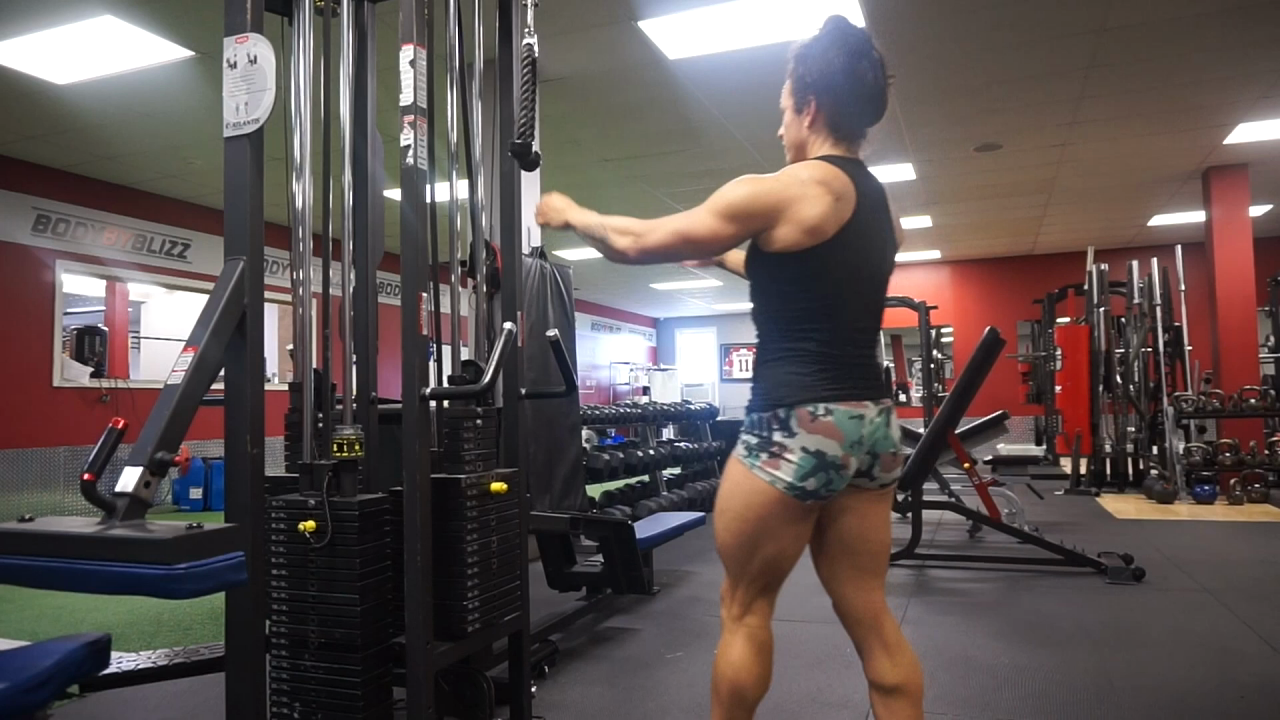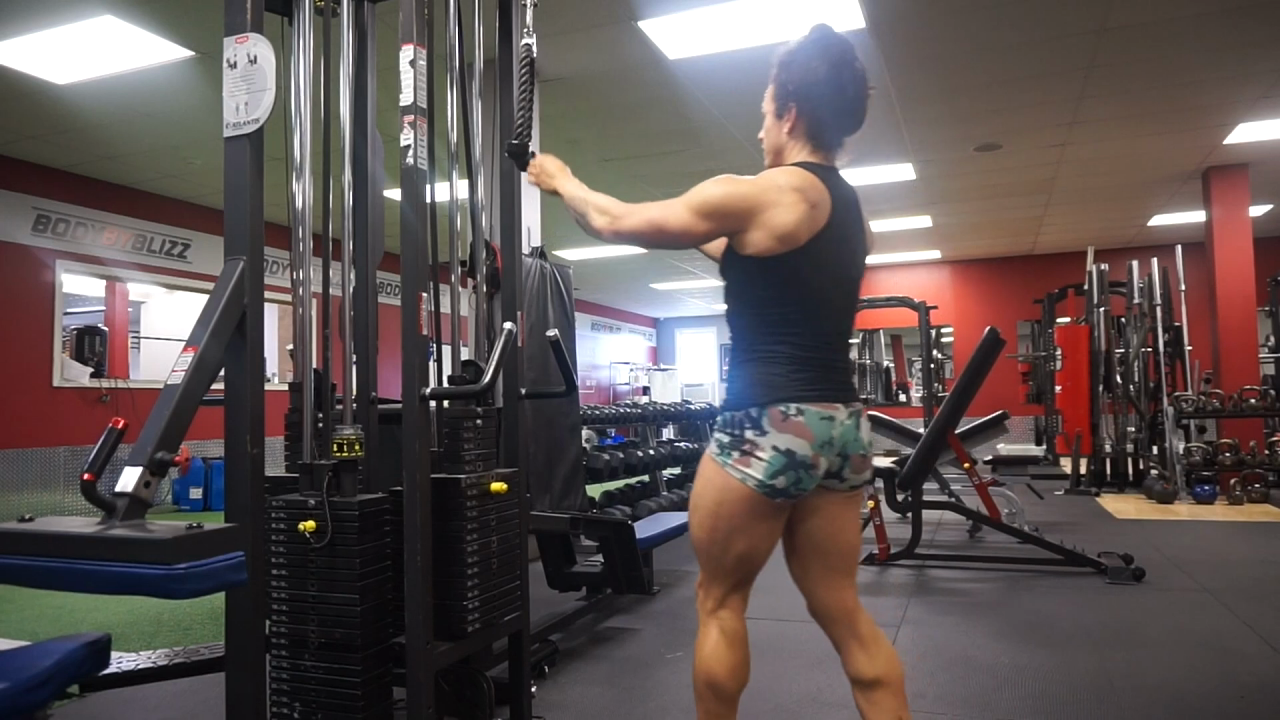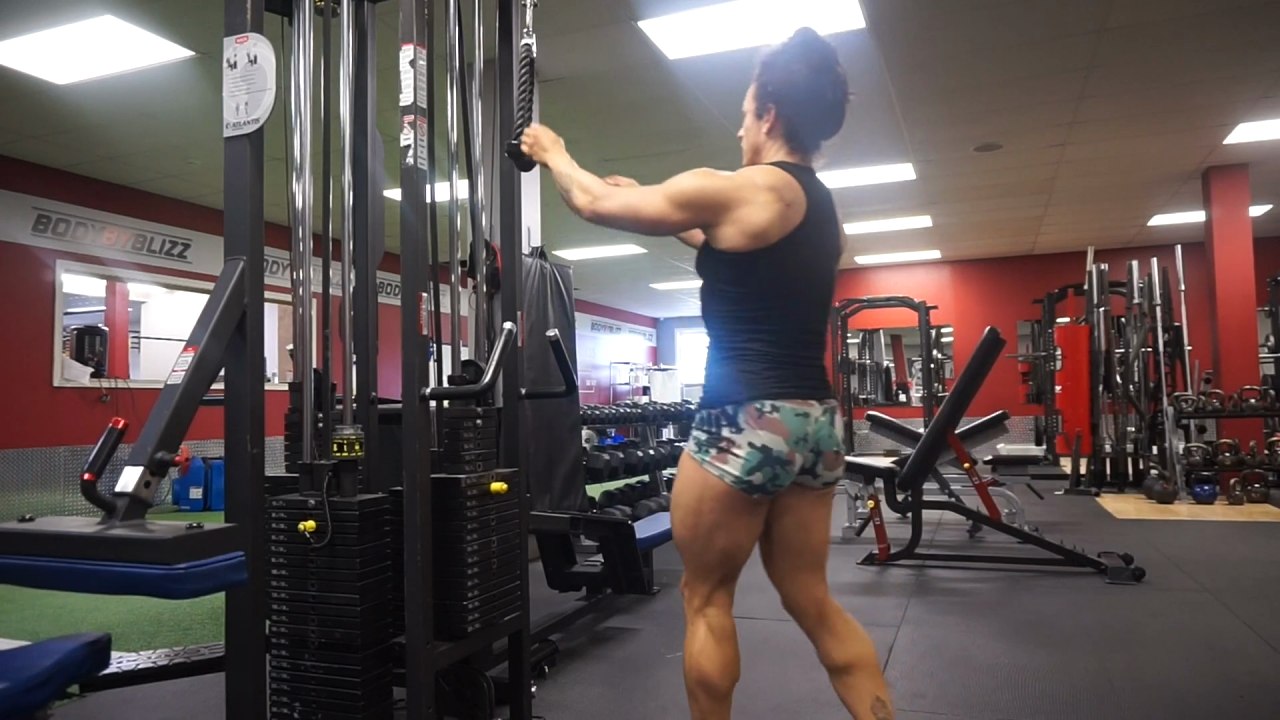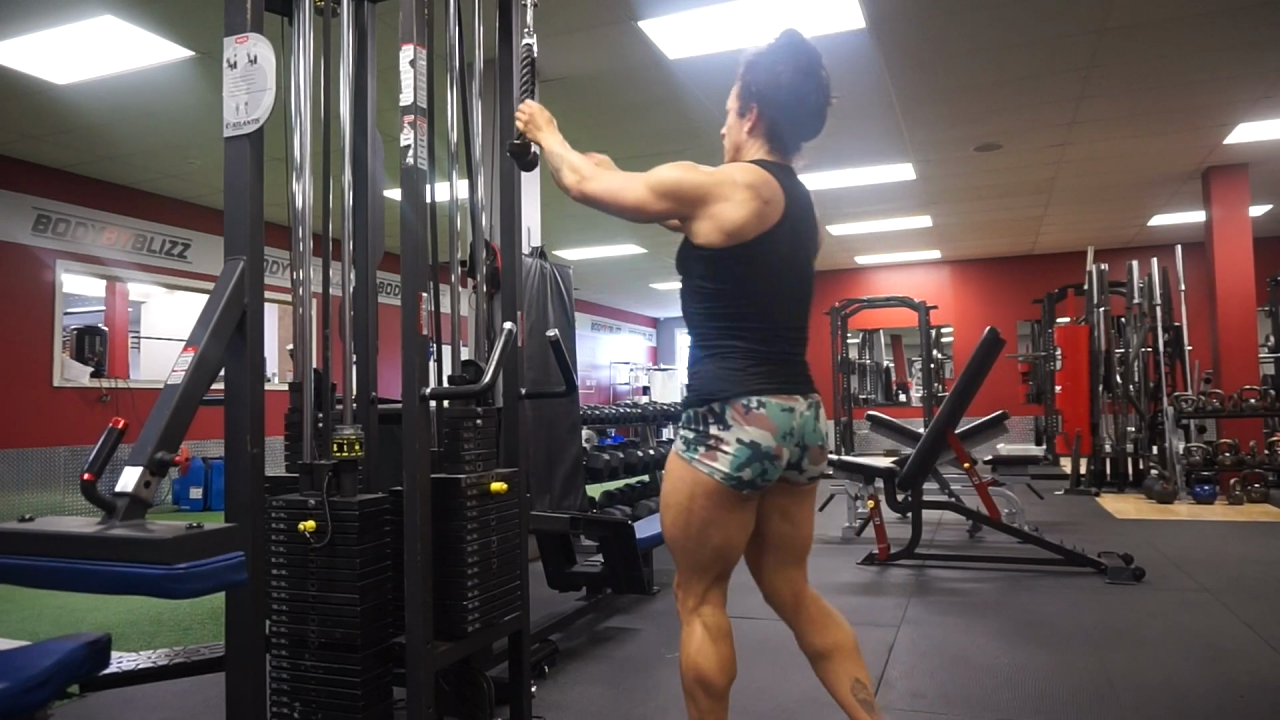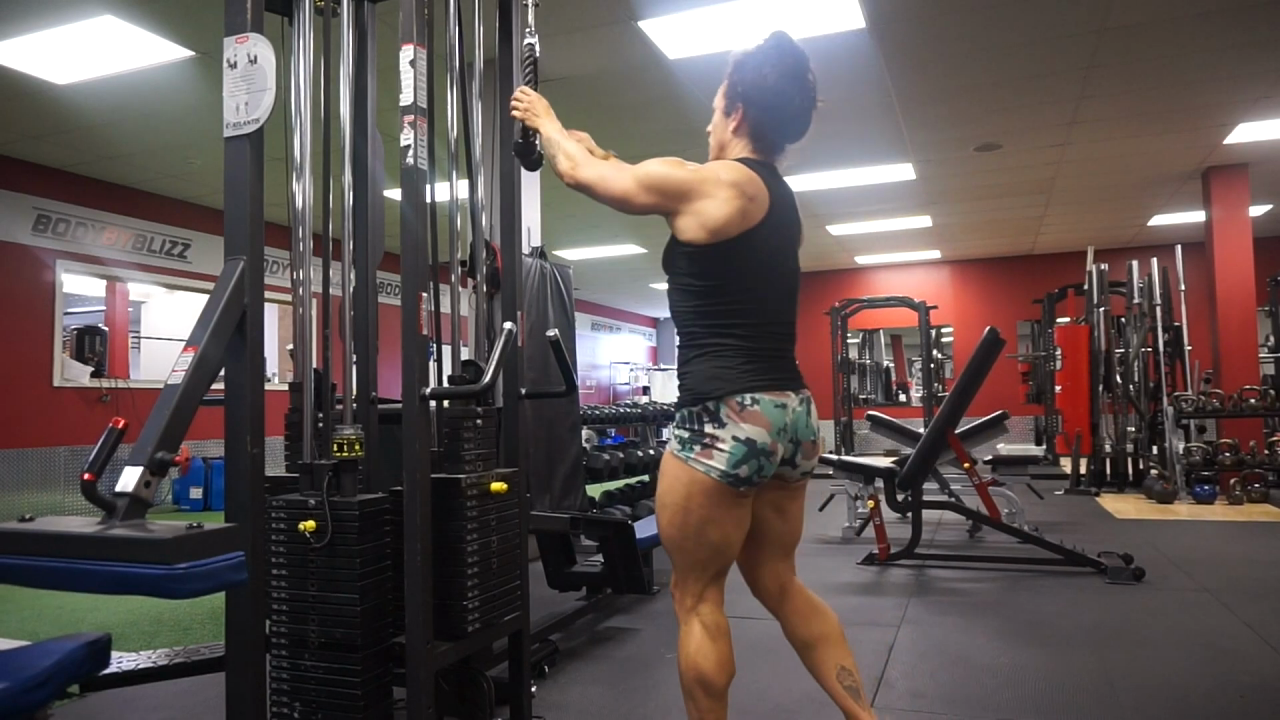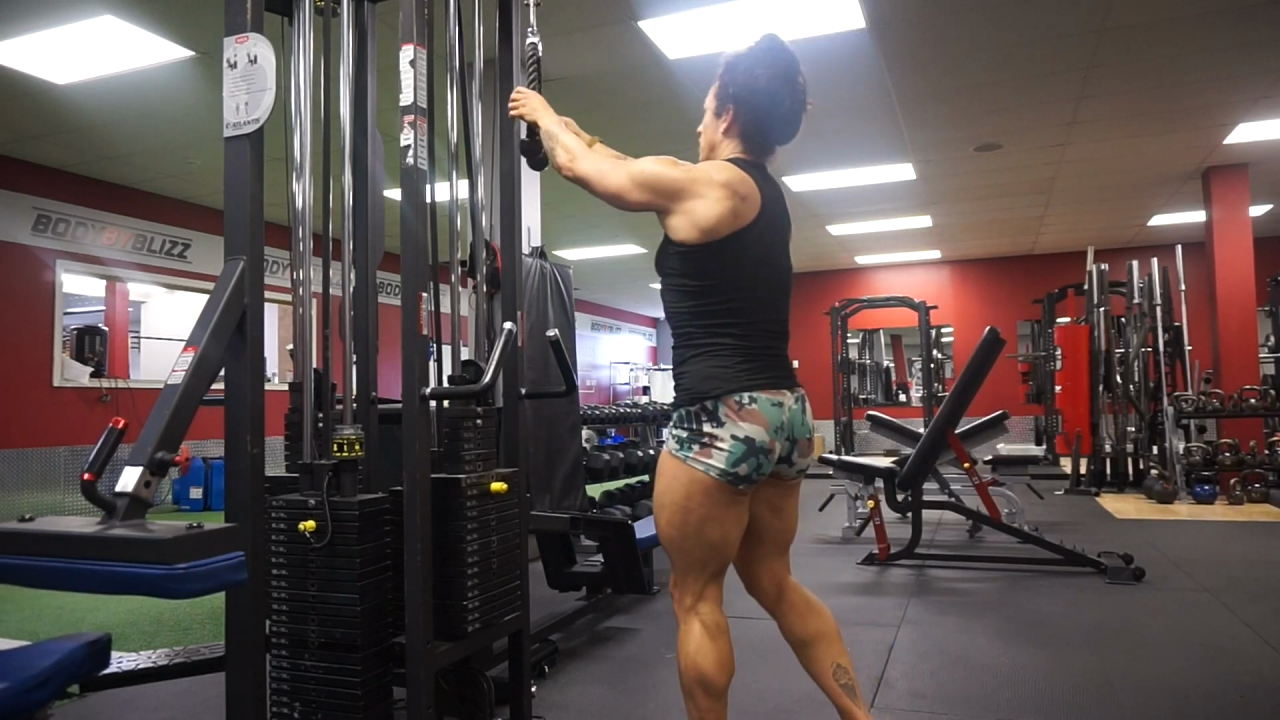
dt=0.1s
person 1, frame 1
left shoulder: (784, 190)
right shoulder: (878, 208)
left elbow: (641, 243)
left wrist: (573, 215)
right wrist: (717, 250)
left hip: (797, 426)
right hip: (867, 422)
left knee: (744, 607)
right knee: (867, 615)
person 1, frame 2
left shoulder: (760, 195)
right shoulder: (847, 210)
left elbow: (620, 224)
left wrist: (563, 183)
right wrist: (698, 236)
left hip: (768, 428)
right hip: (838, 423)
left knee: (719, 603)
right knee: (842, 613)
person 1, frame 3
left shoulder: (738, 191)
right shoulder: (821, 210)
left elbow: (598, 203)
left wrist: (555, 155)
right wrist: (656, 204)
left hip: (744, 424)
right hip: (814, 421)
left knee: (705, 601)
right knee: (812, 601)
person 1, frame 4
left shoulder: (717, 187)
right shoulder: (797, 204)
left elbow: (583, 185)
left wrist: (547, 135)
right wrist: (621, 174)
left hip: (732, 421)
right hip: (799, 417)
left knee: (699, 600)
right knee: (792, 593)
person 1, frame 5
left shoulder: (704, 183)
right shoulder: (776, 200)
left elbow: (577, 172)
left wrist: (544, 119)
right wrist: (596, 149)
left hip: (725, 419)
right hip: (788, 413)
left knee: (697, 600)
right knee: (778, 586)
person 1, frame 6
left shoulder: (698, 184)
right shoulder: (766, 197)
left elbow: (573, 166)
left wrist: (540, 114)
right wrist: (589, 139)
left hip: (722, 418)
right hip: (782, 411)
left knee: (695, 599)
right knee: (773, 583)
